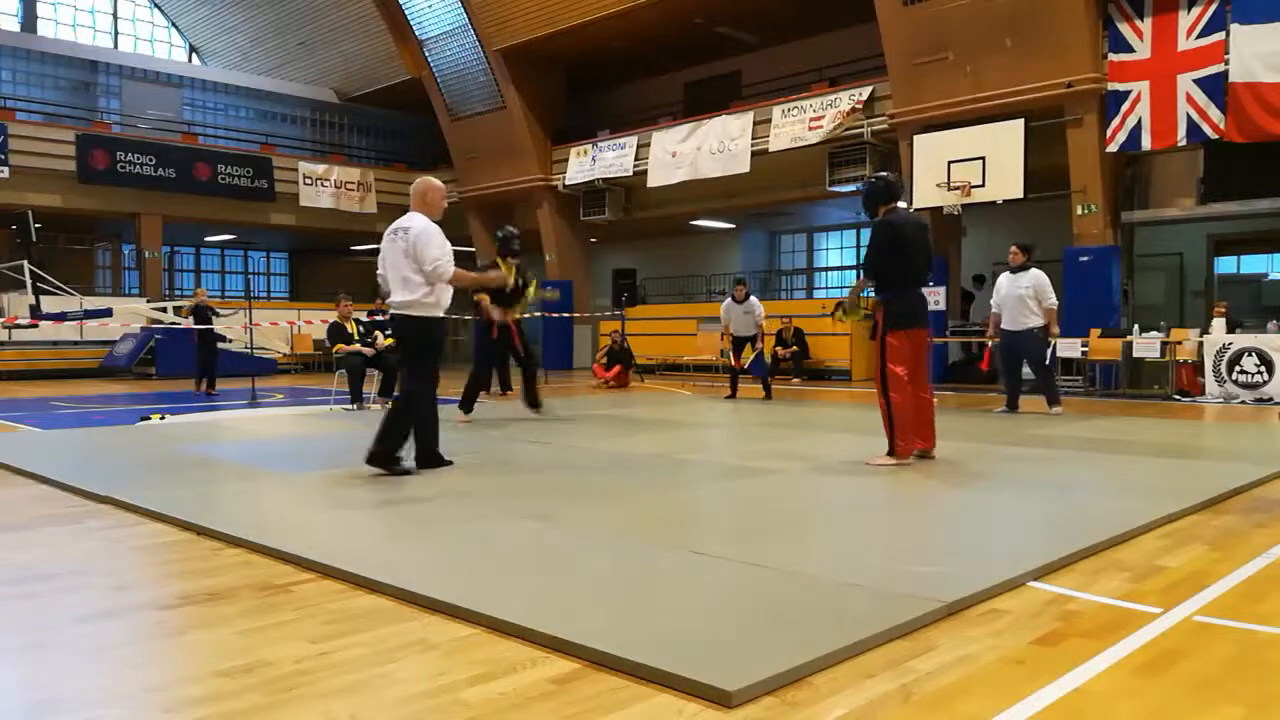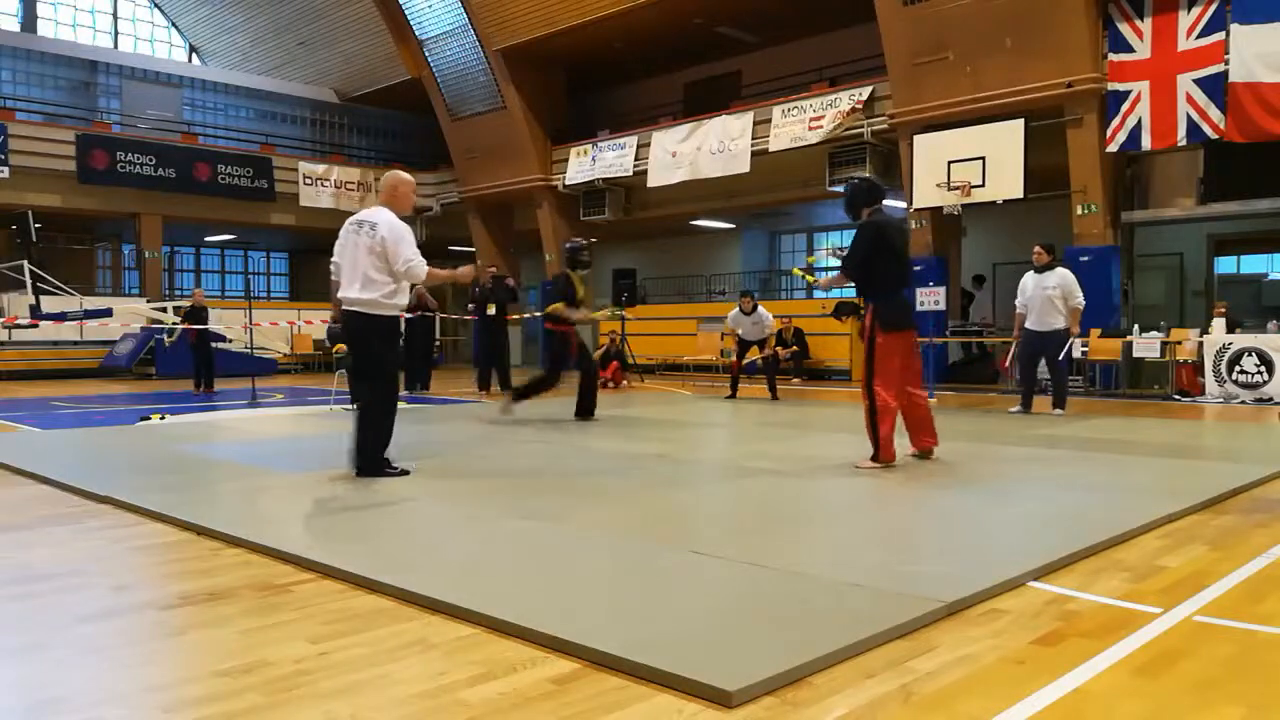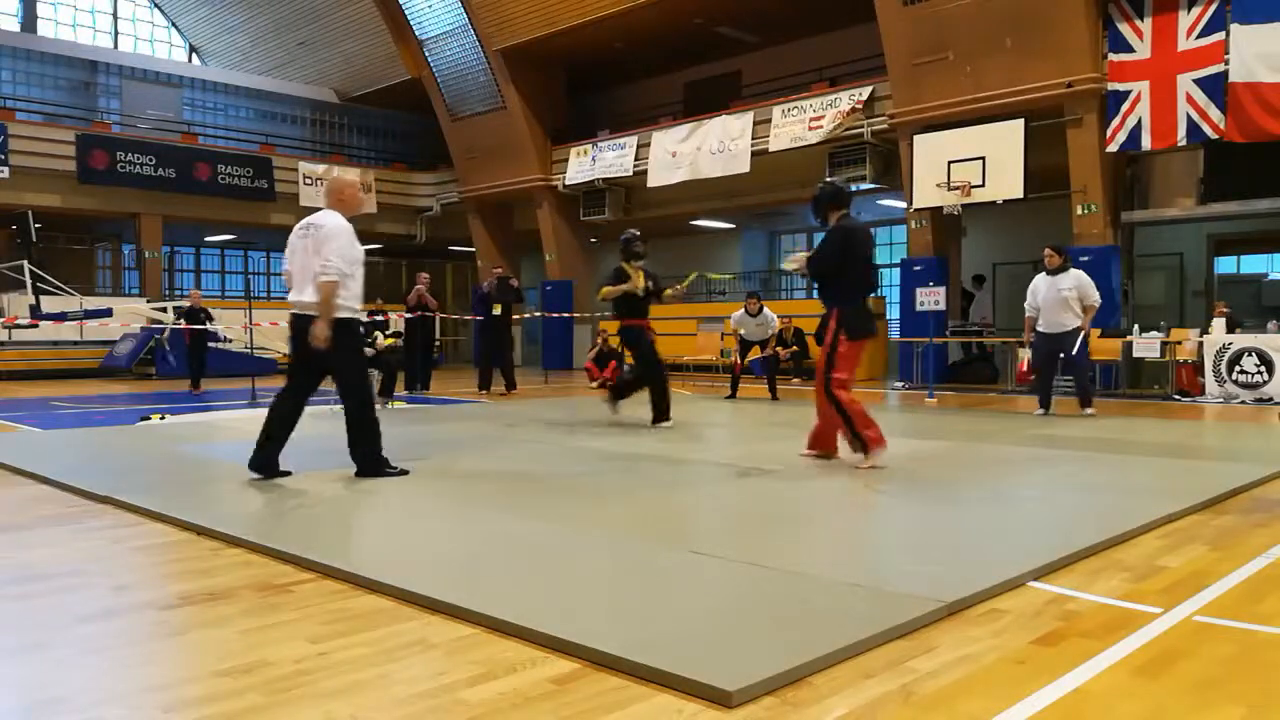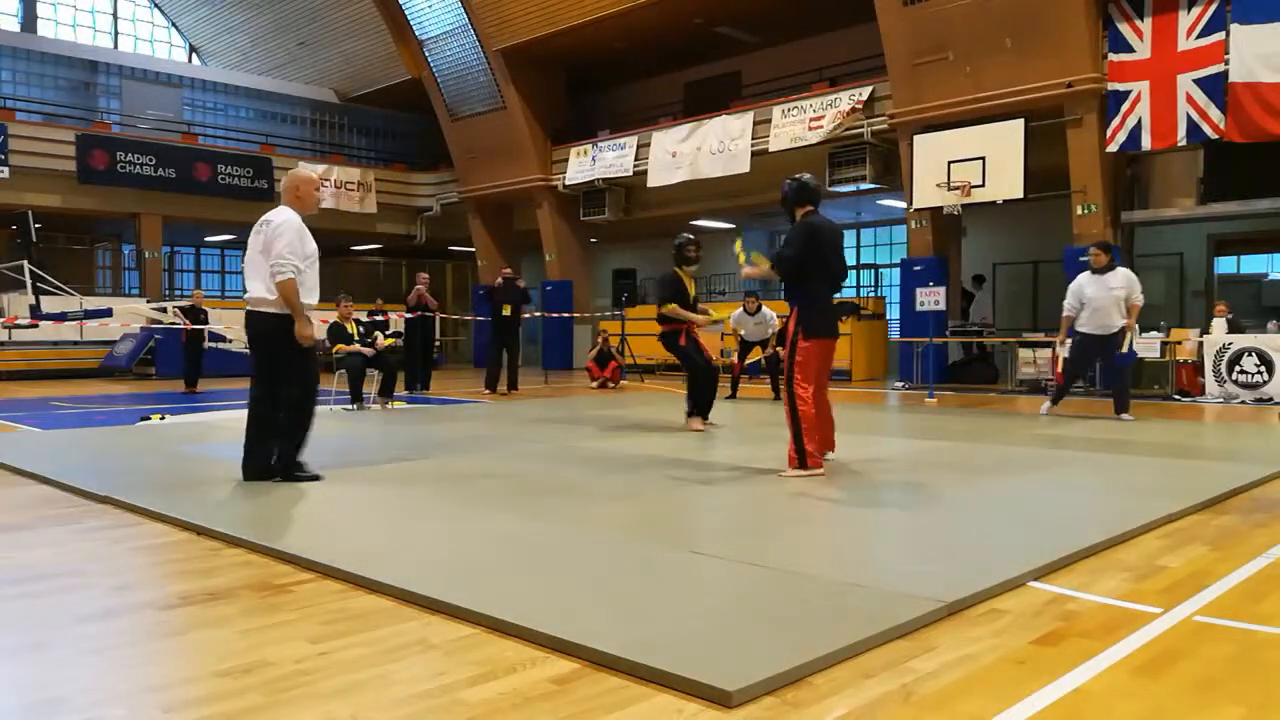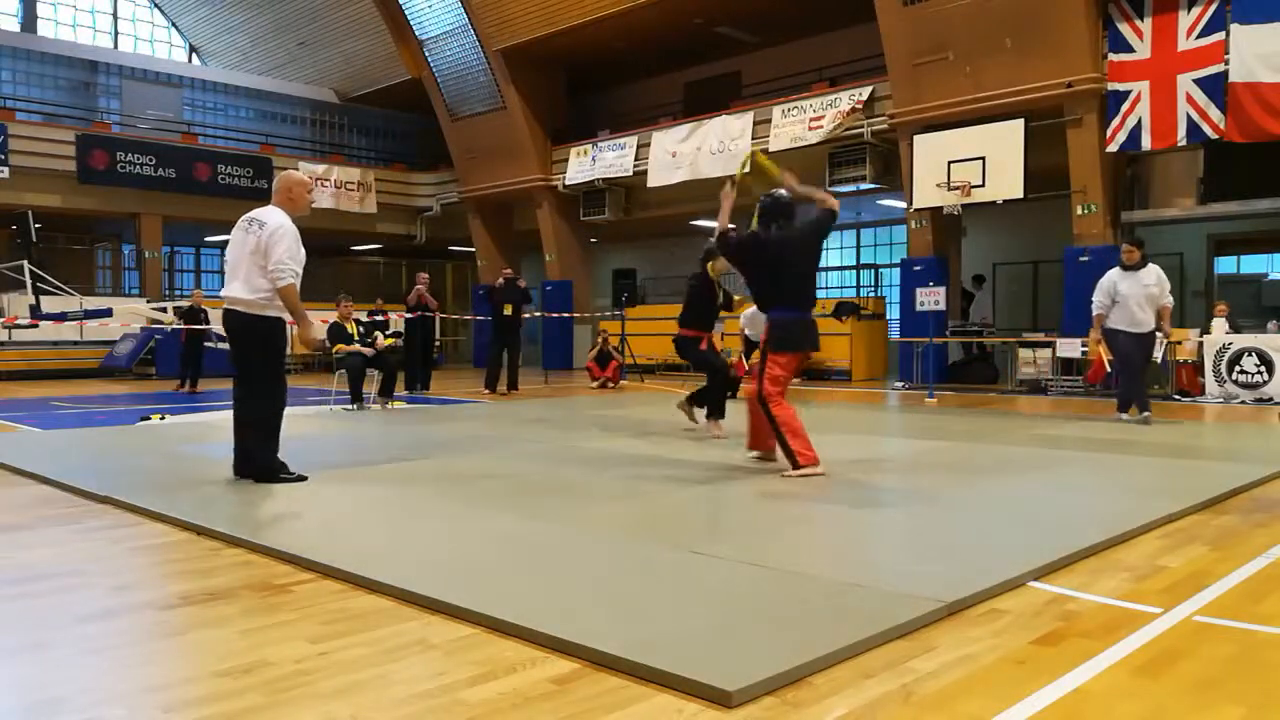
dt=0.4s
person 1, frame 1
left shoulder: (393, 230)
right shoulder: (426, 229)
left elbow: (384, 278)
right elbow: (444, 273)
right wrist: (485, 280)
left hip: (401, 316)
right hip: (424, 319)
left knee: (422, 385)
right knee: (417, 387)
left ankle: (428, 453)
right ankle: (383, 452)
person 1, frame 2
left shoulder: (353, 223)
right shoulder: (394, 228)
left elbow: (338, 270)
right elbow: (416, 273)
left wrist: (338, 308)
right wrist: (456, 276)
left hip: (352, 313)
right hip: (379, 318)
left knee: (367, 386)
right knee: (381, 390)
left ankle: (369, 455)
right ankle: (371, 460)
person 1, frame 3
left shoulder: (305, 226)
right shoulder: (338, 226)
left elbow: (291, 275)
right elbow: (328, 277)
right wrist: (323, 321)
left hip: (304, 320)
right hip: (332, 322)
left knee: (296, 390)
right knee: (357, 392)
left ankle: (263, 458)
right ankle: (370, 462)
person 1, frame 4
left shoulder: (266, 221)
right shoulder: (289, 222)
right elbow: (285, 275)
right wrist: (302, 320)
left hip: (258, 315)
right hip: (282, 318)
left knee: (265, 391)
right knee: (299, 389)
left ankle: (257, 463)
right ankle: (286, 462)
person 1, frame 5
left shoulder: (248, 219)
right shoulder: (282, 226)
left elbow: (231, 266)
right elbow: (284, 281)
right wrist: (304, 324)
left hip: (236, 313)
right hip: (261, 319)
left knee: (248, 389)
right knee: (269, 392)
left ankle: (247, 460)
right ankle: (267, 465)
person 2, frame 1
left shoulder: (885, 225)
right shoulder: (918, 223)
left elbow: (871, 272)
left wrist: (854, 295)
left hip: (895, 311)
right hip: (917, 305)
left knee: (892, 380)
right knee: (918, 379)
left ankle: (900, 449)
right ankle: (924, 444)
person 2, frame 2
left shoulder: (870, 227)
right shoulder: (895, 225)
left elbow: (852, 271)
left wrist: (828, 281)
right wrist: (849, 255)
left hip: (881, 311)
right hip: (900, 308)
left knee: (878, 383)
right knee: (908, 380)
left ankle: (883, 454)
right ankle: (924, 442)
person 2, frame 3
left shoulder: (839, 232)
right shoulder: (861, 230)
left elbow: (815, 268)
left wrist: (801, 263)
right wrist: (811, 261)
left hip: (844, 318)
right hip: (856, 314)
left knee: (831, 383)
right knee: (826, 382)
left ankle: (871, 442)
right ankle: (823, 444)
person 2, frame 4
left shoulder: (803, 228)
right shoulder: (832, 228)
left elbow: (781, 268)
right elbow: (839, 272)
left wrist: (751, 272)
left hip: (807, 316)
right hip: (827, 313)
left knee: (799, 388)
right knee: (816, 385)
left ankle: (807, 460)
right ankle: (823, 445)
person 2, frame 5
left shoulder: (759, 241)
right shoulder: (807, 235)
left elbow: (721, 237)
right elbow: (833, 206)
left wrist: (727, 203)
right wrist: (798, 189)
left hip: (781, 331)
right hip: (805, 329)
left knee: (770, 397)
right knee: (759, 388)
left ankle: (806, 460)
right ankle: (764, 445)
person 3, frame 1
left shoulder: (518, 271)
right shoulder: (491, 269)
left elbow: (527, 291)
right elbow: (480, 294)
left wrist: (530, 294)
right wrist: (493, 311)
left hip: (511, 324)
right hip: (491, 324)
left knee: (528, 361)
right knee: (483, 366)
left ankle: (534, 403)
right ankle: (465, 408)
person 3, frame 2
left shoulder: (579, 281)
right shoulder: (562, 280)
right elbow: (554, 306)
left wrist: (585, 314)
right wrist: (573, 314)
left hip: (570, 334)
right hip: (557, 333)
left knee: (589, 369)
right knee: (552, 376)
left ankle: (584, 412)
right ankle: (516, 396)
person 3, frame 3
left shoulder: (646, 274)
right shoulder: (619, 273)
left elbow: (661, 295)
right elbow: (603, 294)
left wrist: (675, 292)
right wrist: (625, 287)
left hip: (644, 328)
right hip: (630, 330)
left knee: (645, 372)
right knee: (656, 370)
left ankle: (615, 393)
right ankle: (660, 418)
person 3, frame 4
left shoulder: (691, 279)
right shoulder: (669, 279)
right elbow: (666, 307)
left wrist: (705, 311)
right wrist: (693, 317)
left hip: (689, 333)
right hip: (673, 334)
left knee: (711, 371)
right knee: (697, 368)
left ankle: (700, 415)
right ankle: (694, 415)
person 3, frame 5
left shoulder: (716, 286)
right shoulder: (701, 279)
left elbow: (730, 304)
right elbow: (717, 267)
left hip: (703, 340)
right hip: (689, 341)
left knee: (723, 375)
right knee: (720, 370)
left ankle: (689, 402)
right ankle: (713, 419)
person 4, frame 1
left shoulder: (1036, 275)
right shoulder: (1003, 278)
left elbow: (1050, 303)
right elbow: (996, 306)
left wrist: (1053, 325)
right wrist: (991, 328)
left hip: (1033, 331)
right hip: (1008, 332)
left knee: (1041, 368)
right knee: (1009, 370)
left ankle: (1055, 403)
right ankle: (1011, 405)
person 4, frame 2
left shoulder: (1063, 275)
right shoulder: (1027, 278)
left elbow: (1076, 302)
right elbow: (1021, 306)
left wrist: (1075, 325)
right wrist: (1016, 329)
left hip: (1058, 331)
right hip: (1031, 331)
left knee: (1057, 370)
right knee: (1025, 367)
left ankle: (1059, 406)
right ankle: (1025, 403)
person 4, frame 3
left shoulder: (1077, 276)
right shoulder: (1038, 281)
left elbow: (1093, 299)
right elbow: (1031, 309)
left wrist: (1087, 320)
right wrist: (1027, 332)
left hip: (1073, 331)
right hip: (1045, 333)
left knee: (1080, 368)
right knee: (1042, 371)
left ankle: (1086, 405)
right ankle: (1043, 406)
person 4, frame 4
left shoulder: (1125, 275)
right shoulder: (1082, 280)
left elbow: (1136, 298)
right elbow: (1070, 308)
left wrist: (1132, 319)
right wrist: (1062, 333)
left hip: (1115, 334)
right hip: (1085, 334)
left knee: (1120, 372)
right knee: (1072, 369)
left ankle: (1122, 410)
right ankle: (1053, 401)
person 4, frame 5
left shoulder: (1155, 272)
right shoulder: (1112, 277)
left elbow: (1164, 301)
right elbow: (1100, 306)
left wrist: (1166, 324)
right wrist: (1096, 331)
left hip: (1146, 332)
right hip: (1119, 332)
left knee: (1130, 373)
right knee: (1133, 371)
left ankle: (1122, 409)
right ankle: (1144, 411)
